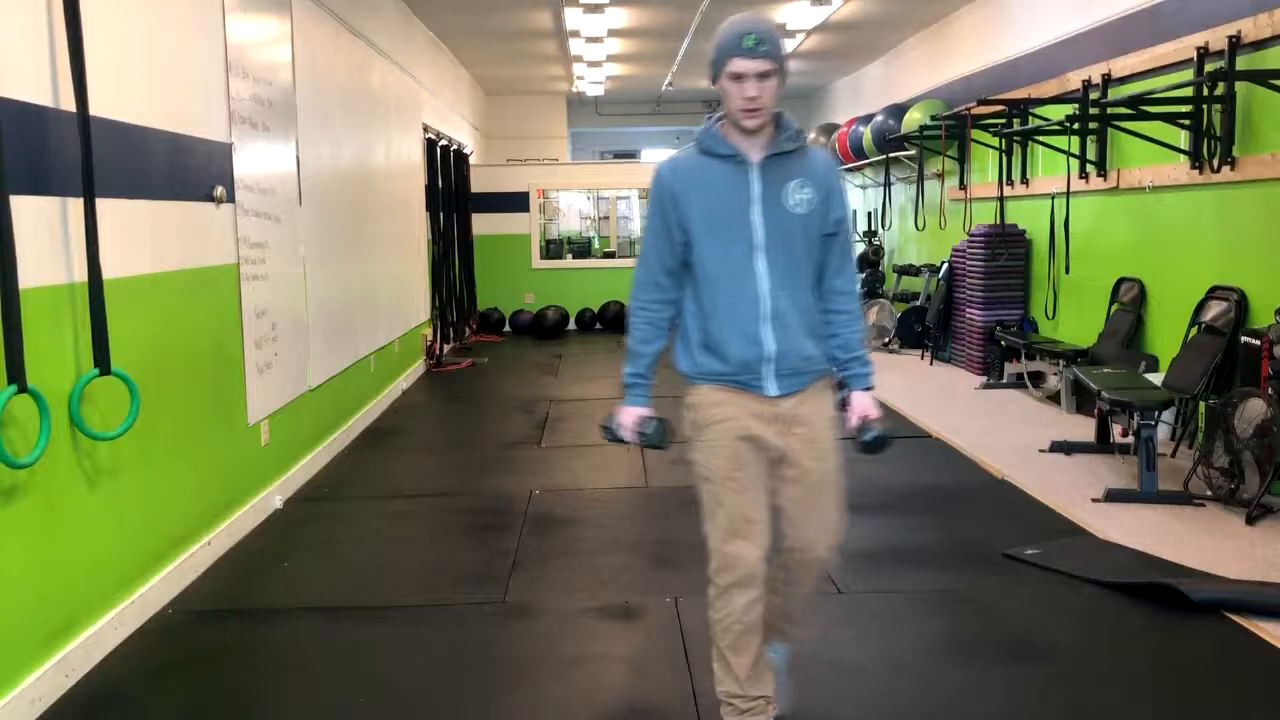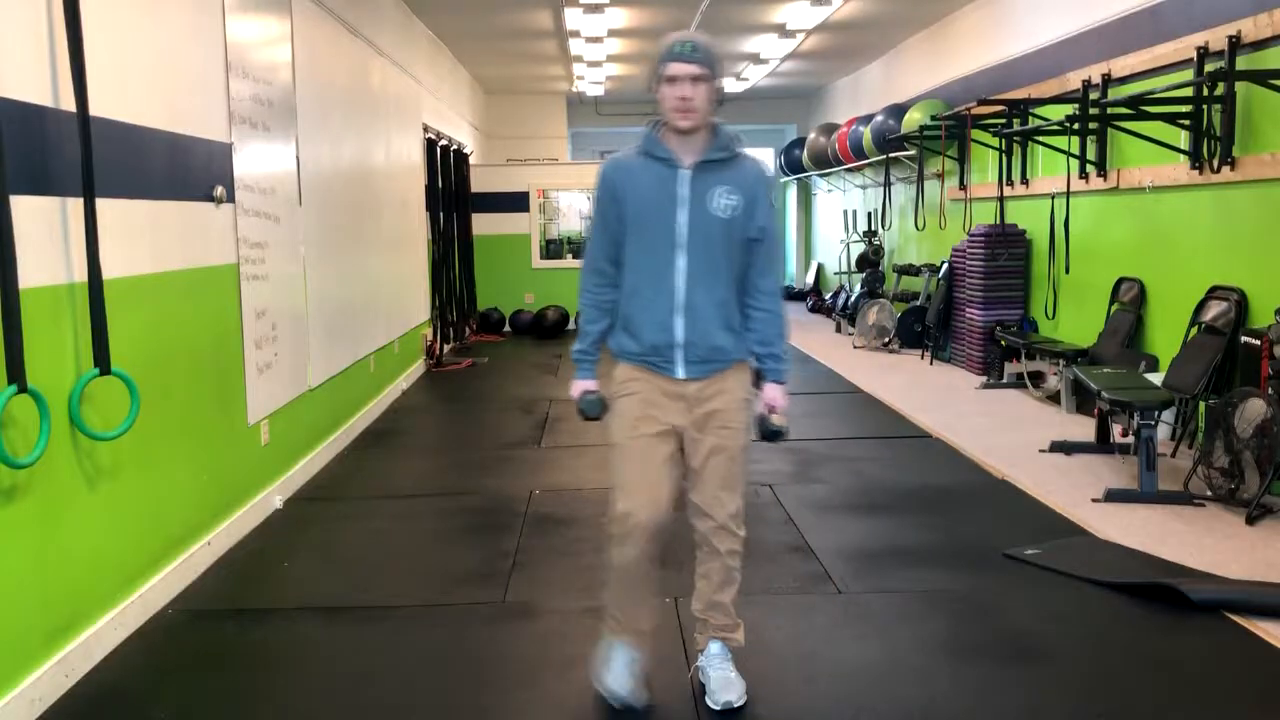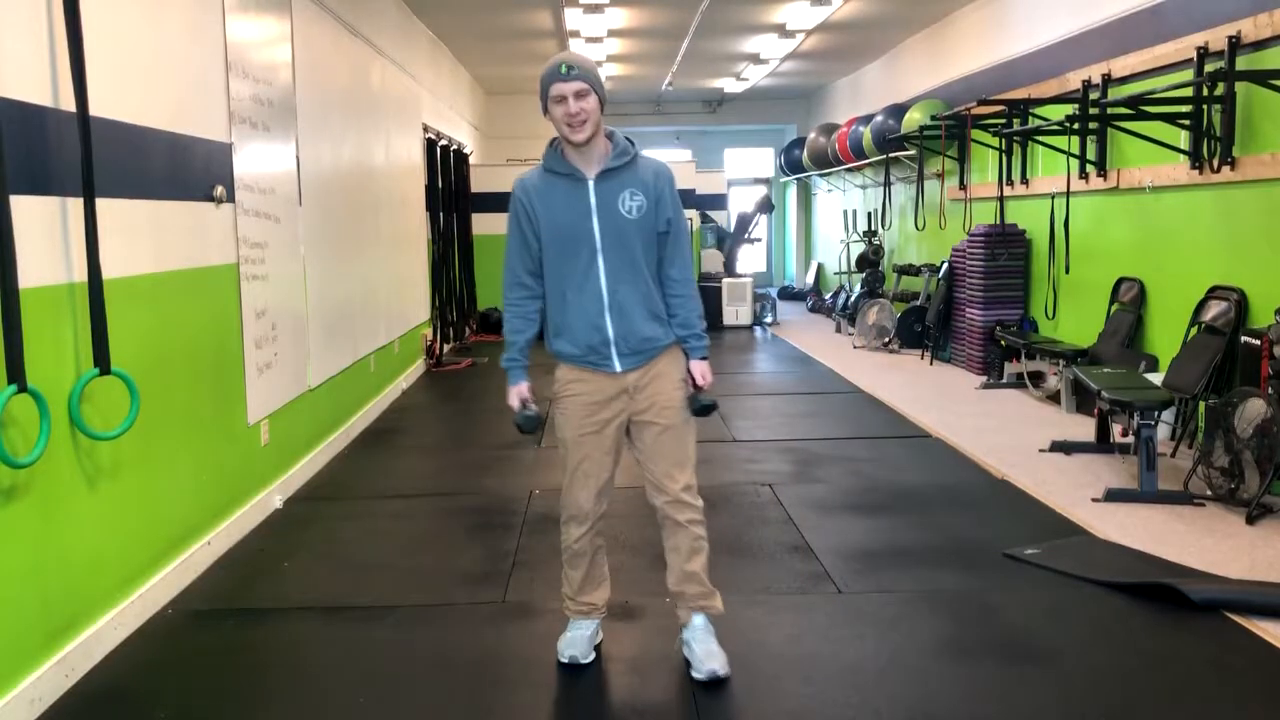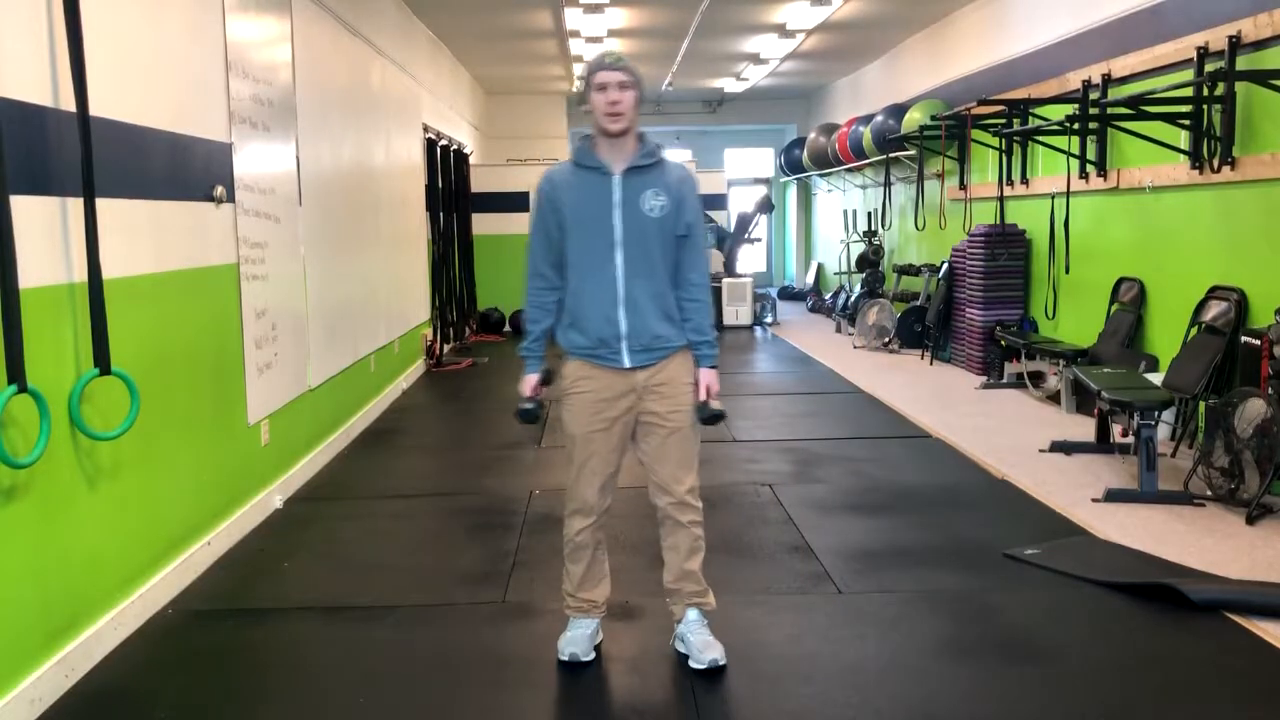
dt=0.5s
person 1, frame 1
left shoulder: (817, 171)
right shoulder: (678, 178)
left elbow: (839, 284)
right elbow: (655, 291)
left wrist: (859, 378)
right wrist: (635, 391)
left hip: (807, 395)
right hip: (721, 398)
left knee: (814, 542)
right knee: (739, 560)
left ankle: (773, 636)
person 1, frame 2
left shoulder: (748, 178)
right shoulder: (621, 175)
left elbow: (764, 286)
right elbow: (600, 278)
left wrist: (773, 373)
right wrist: (585, 364)
left hip: (723, 379)
right hip: (640, 376)
left knee: (721, 522)
right knee: (636, 517)
left ankle: (715, 646)
right ankle: (623, 638)
person 1, frame 3
left shoulder: (653, 178)
right shoulder: (532, 192)
left elbow: (678, 273)
right elbow: (522, 288)
left wrist: (697, 349)
right wrist: (516, 371)
left hip: (658, 365)
right hip: (580, 375)
left knee: (678, 498)
right knee: (582, 506)
left ankle: (697, 621)
right ankle: (584, 616)
person 1, frame 4
left shoulder: (676, 182)
right shoulder: (558, 185)
left elbow: (694, 278)
right elbow: (544, 280)
left wrist: (707, 358)
right wrist: (532, 361)
left hip: (669, 365)
right hip: (590, 370)
left knee: (679, 499)
right knee: (585, 502)
left ankle: (691, 616)
right ankle: (584, 615)
